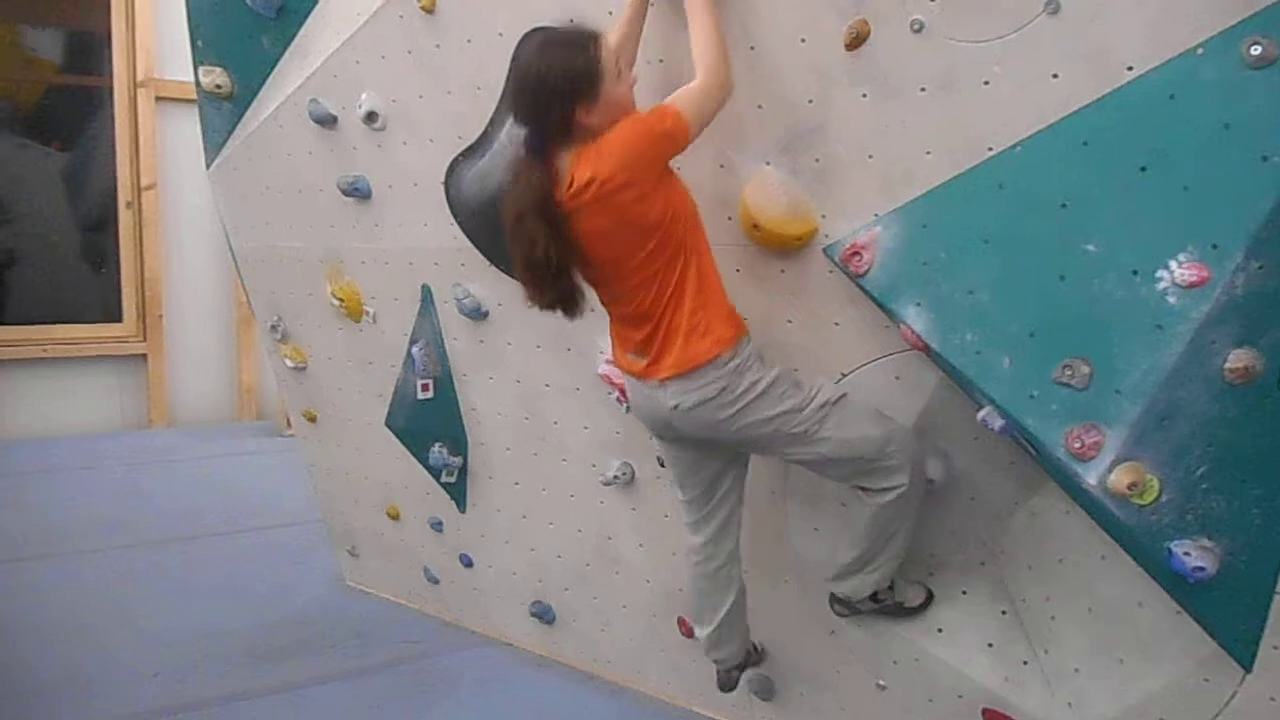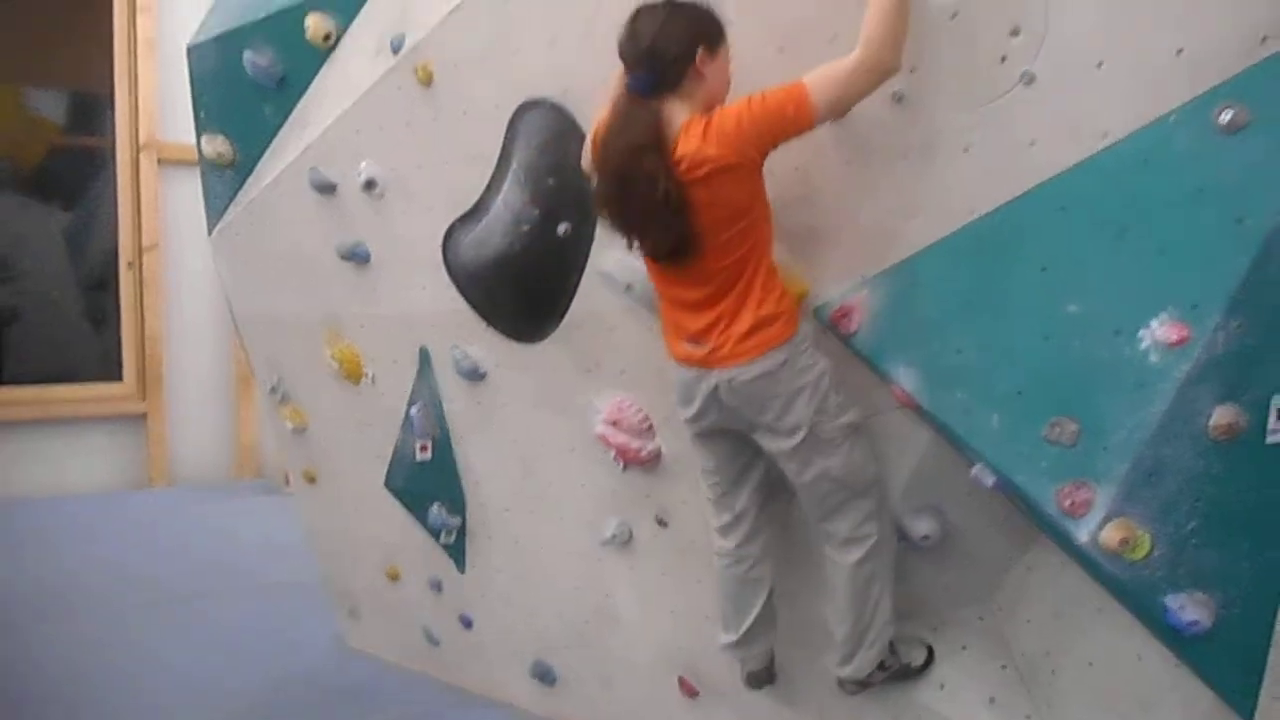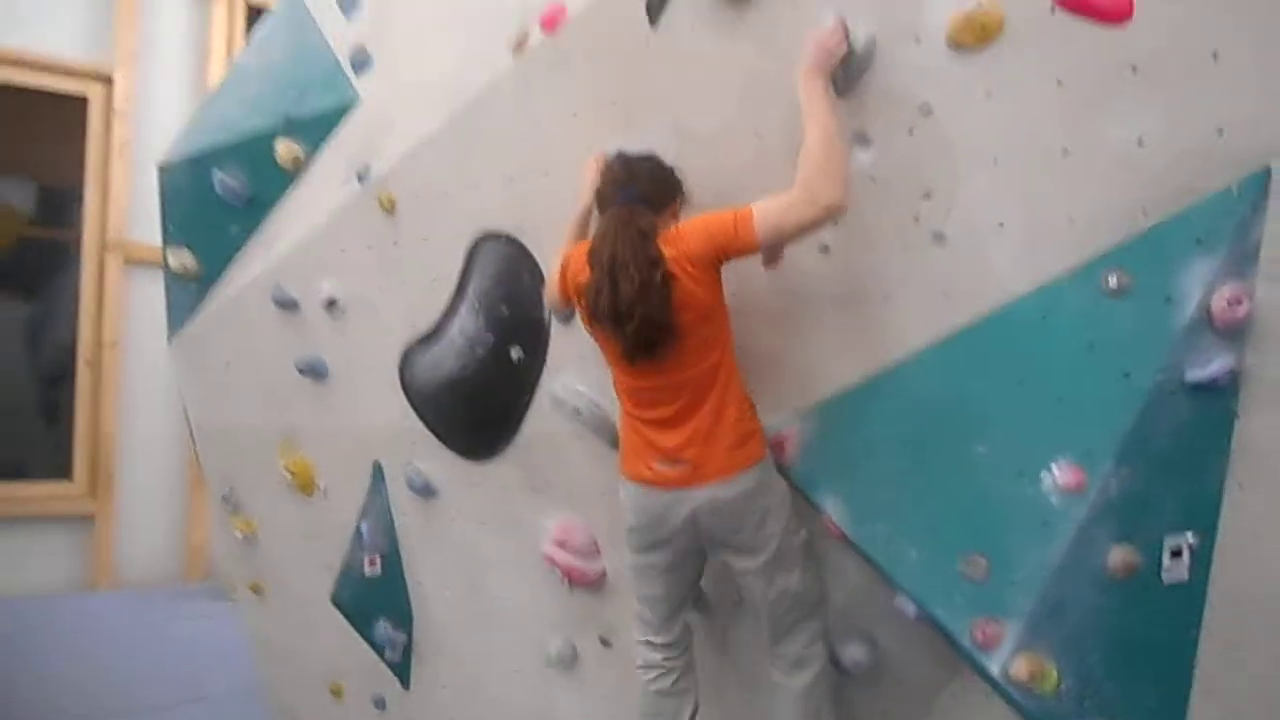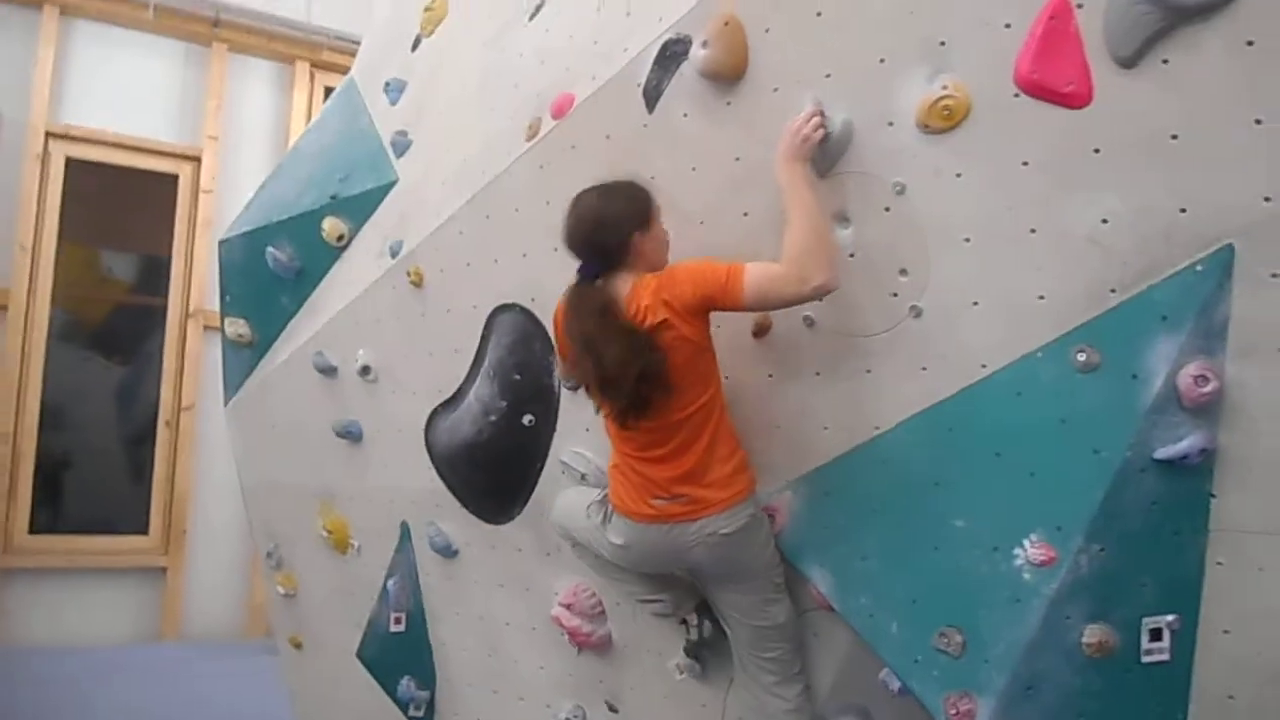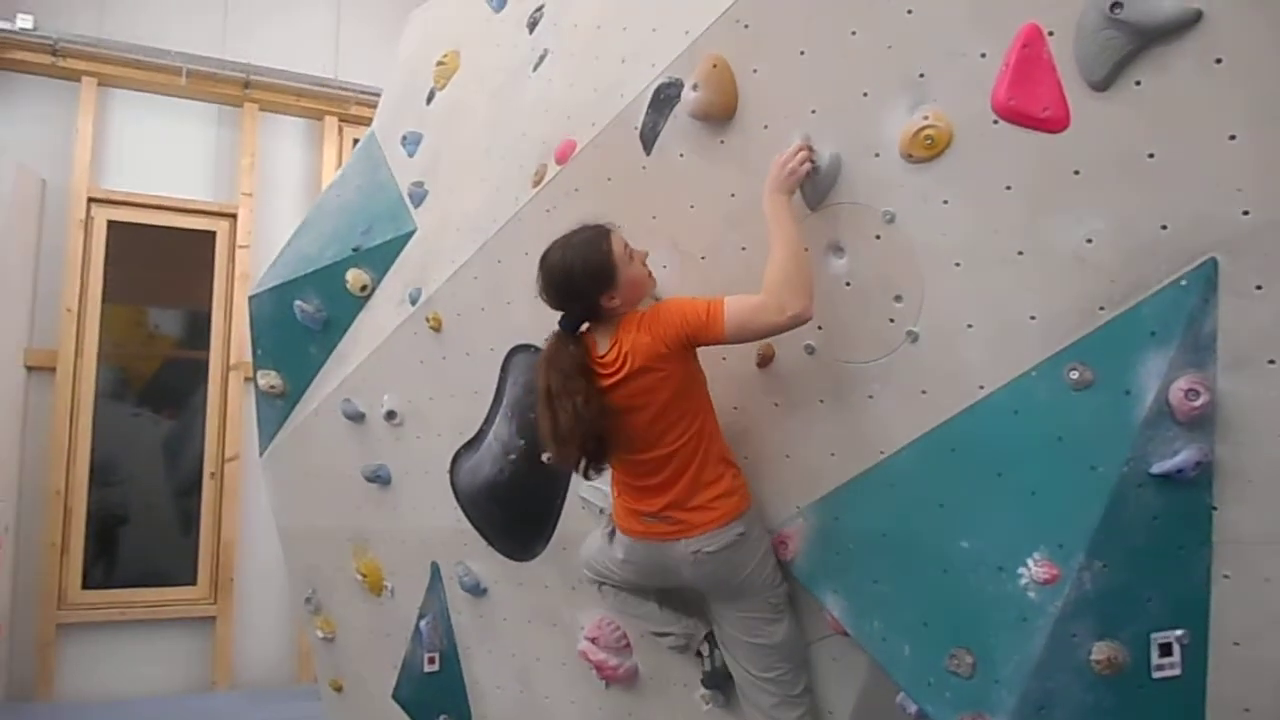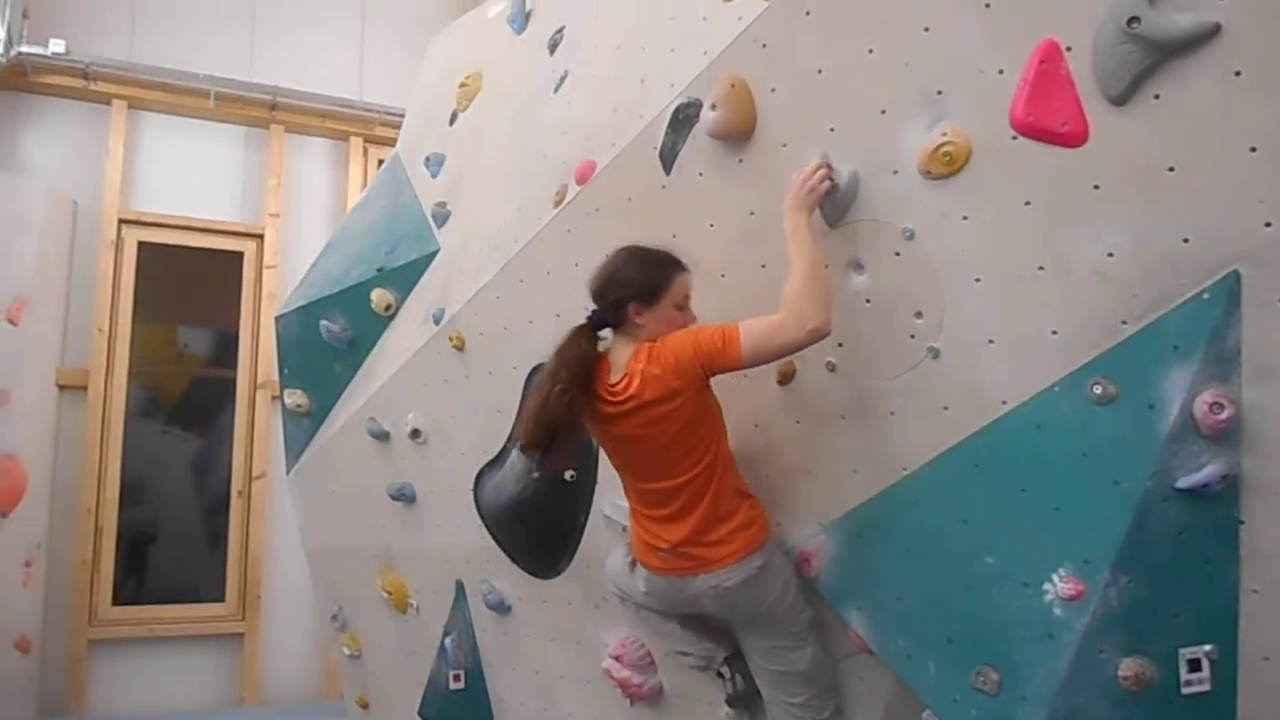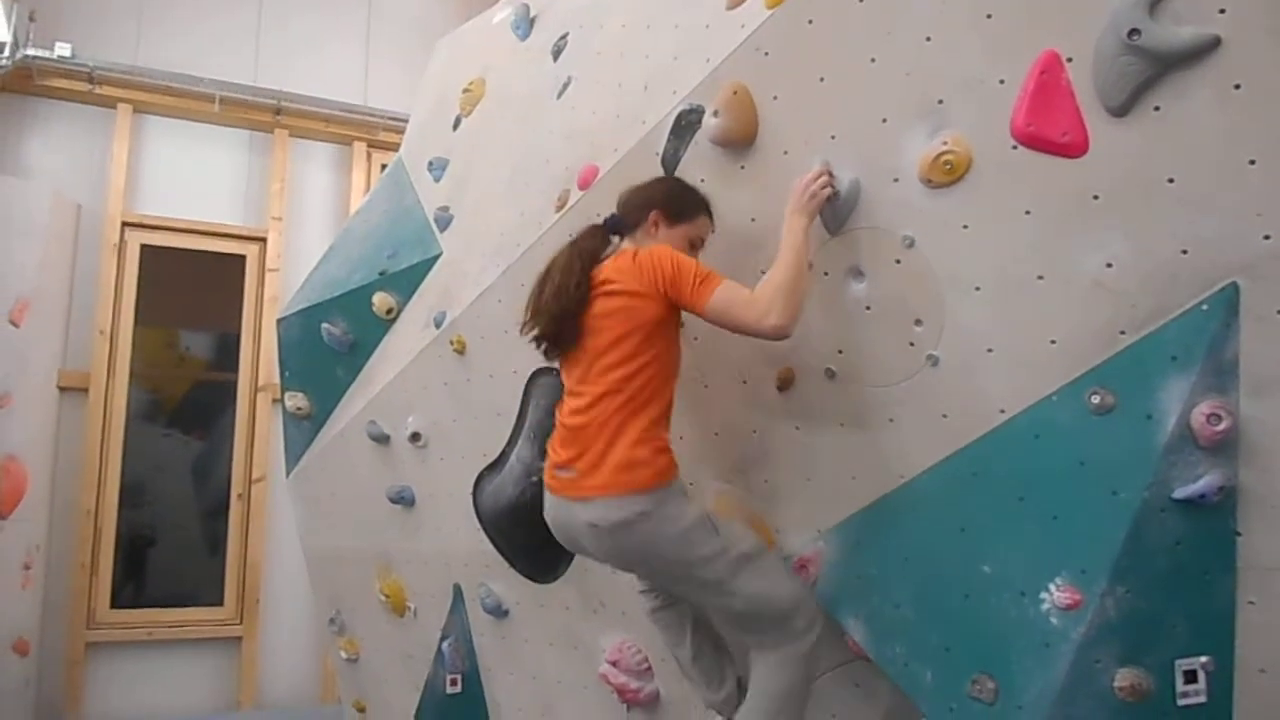
dt=0.7s
person 1, frame 1
left shoulder: (547, 175)
right shoulder: (618, 161)
left elbow: (606, 69)
right elbow: (715, 83)
left hip: (654, 393)
right hip: (716, 379)
left knee: (709, 528)
right knee: (898, 457)
left ankle: (727, 655)
right ankle: (860, 585)
person 1, frame 2
left shoulder: (620, 144)
right shoulder: (731, 135)
right elbow: (875, 59)
left wrist: (635, 70)
left hip: (695, 381)
right hip: (770, 367)
left knee: (734, 520)
right knee: (852, 515)
left ankle: (750, 658)
right ankle: (864, 659)
person 1, frame 3
left shoulder: (584, 269)
right shoulder: (694, 246)
right elbow: (823, 196)
left wrist: (585, 199)
right wrist: (813, 81)
left hip: (650, 497)
right hip: (738, 488)
left knee: (660, 643)
right knee: (798, 646)
person 1, frame 4
left shoulder: (573, 316)
right shoulder: (681, 291)
right elbow: (813, 277)
left wrist: (588, 283)
right wrist: (791, 165)
left hip: (637, 534)
right hip: (727, 524)
left knee: (568, 509)
left ankle: (677, 603)
person 1, frame 5
left shoulder: (570, 360)
right shoulder: (664, 330)
right elbow: (790, 307)
right wrist: (777, 198)
left hip: (642, 549)
right hip: (723, 541)
left knee: (595, 557)
left ankle: (697, 638)
person 1, frame 6
left shoulder: (583, 382)
right shoulder: (678, 359)
right elbow: (808, 322)
right wrist: (797, 215)
left hip: (661, 580)
right hip: (740, 569)
left knee: (619, 569)
left ankle: (719, 658)
person 1, frame 7
left shoulder: (584, 281)
right shoulder: (658, 266)
right elbow: (772, 317)
right wrist: (796, 219)
left hip: (564, 507)
right hip: (633, 505)
left knee: (663, 580)
right knee: (791, 622)
